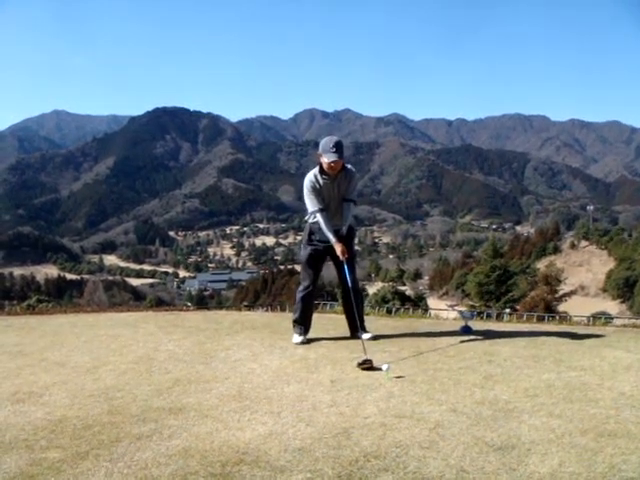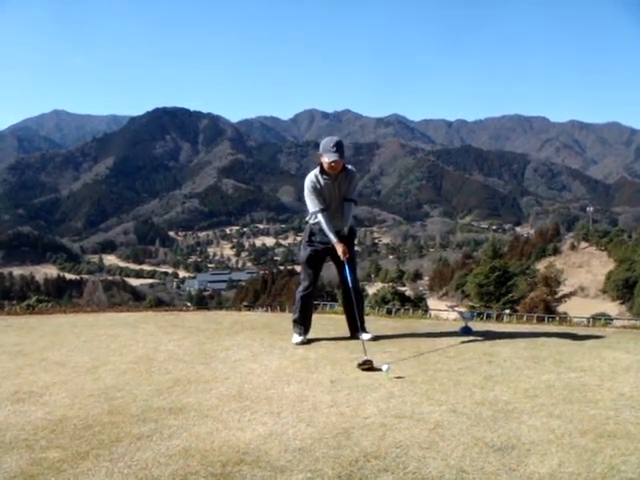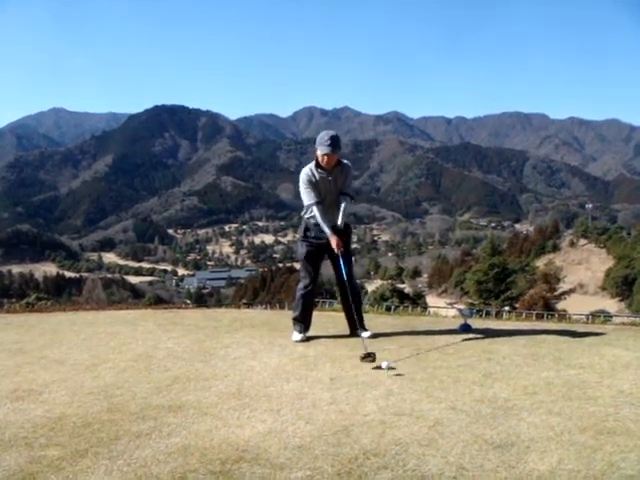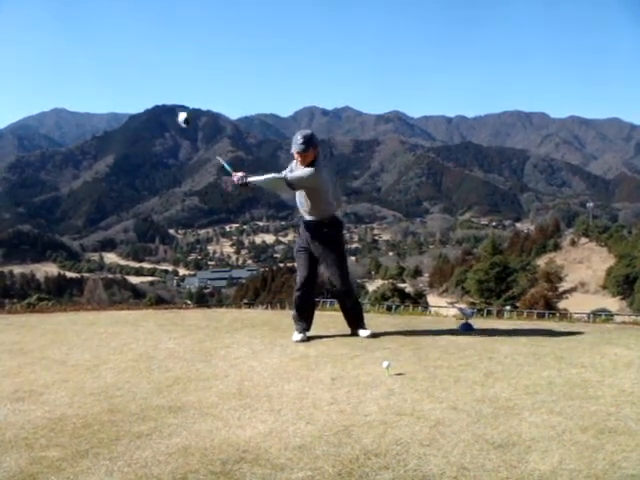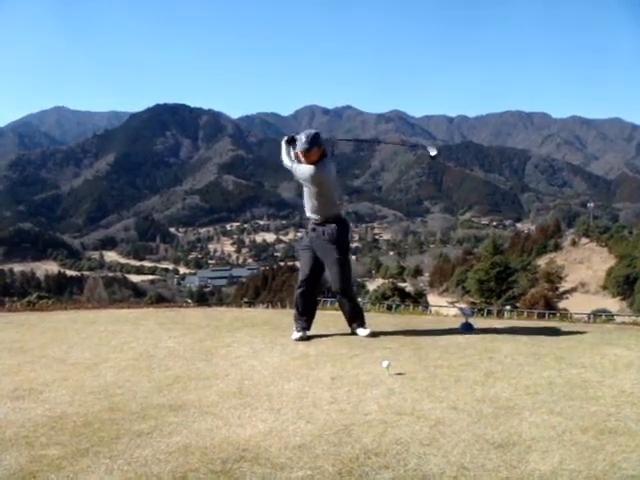
dt=0.5s
person 1, frame 1
left shoulder: (350, 174)
right shoulder: (311, 179)
left elbow: (348, 205)
right elbow: (319, 214)
left wrist: (342, 234)
right wrist: (334, 242)
left hip: (343, 232)
right hip: (316, 233)
left knee: (350, 282)
right knee: (308, 283)
left ankle: (358, 328)
right ankle: (300, 329)
person 1, frame 2
left shoulder: (351, 174)
right shoulder: (312, 180)
left elbow: (348, 205)
right elbow: (320, 214)
left wrist: (343, 235)
right wrist: (335, 242)
left hip: (343, 233)
right hip: (317, 234)
left knee: (351, 282)
right knee: (308, 283)
left ankle: (357, 328)
right ankle: (300, 329)
person 1, frame 3
left shoulder: (346, 169)
right shoulder: (307, 173)
left elbow: (345, 199)
right elbow: (314, 207)
left wrist: (338, 229)
right wrist: (329, 235)
left hip: (338, 229)
right hip: (312, 231)
left knee: (348, 280)
right knee: (307, 281)
left ankle: (357, 326)
right ankle: (300, 327)
person 1, frame 4
left shoulder: (315, 172)
right shoulder: (297, 165)
left elbow: (281, 180)
right elbow: (279, 180)
left wrist: (249, 179)
right wrist: (250, 179)
left hip: (327, 229)
right hip: (307, 228)
left knee: (341, 279)
right knee: (304, 281)
left ankle: (357, 325)
right ankle: (301, 327)
person 1, frame 5
left shoulder: (316, 170)
right shoulder: (309, 167)
left elbow: (289, 165)
right elbow: (295, 165)
left wrist: (285, 145)
right wrist: (293, 147)
left hip: (332, 229)
right hip: (313, 228)
left knee: (340, 280)
right knee: (305, 280)
left ankle: (357, 324)
right ankle: (301, 326)
